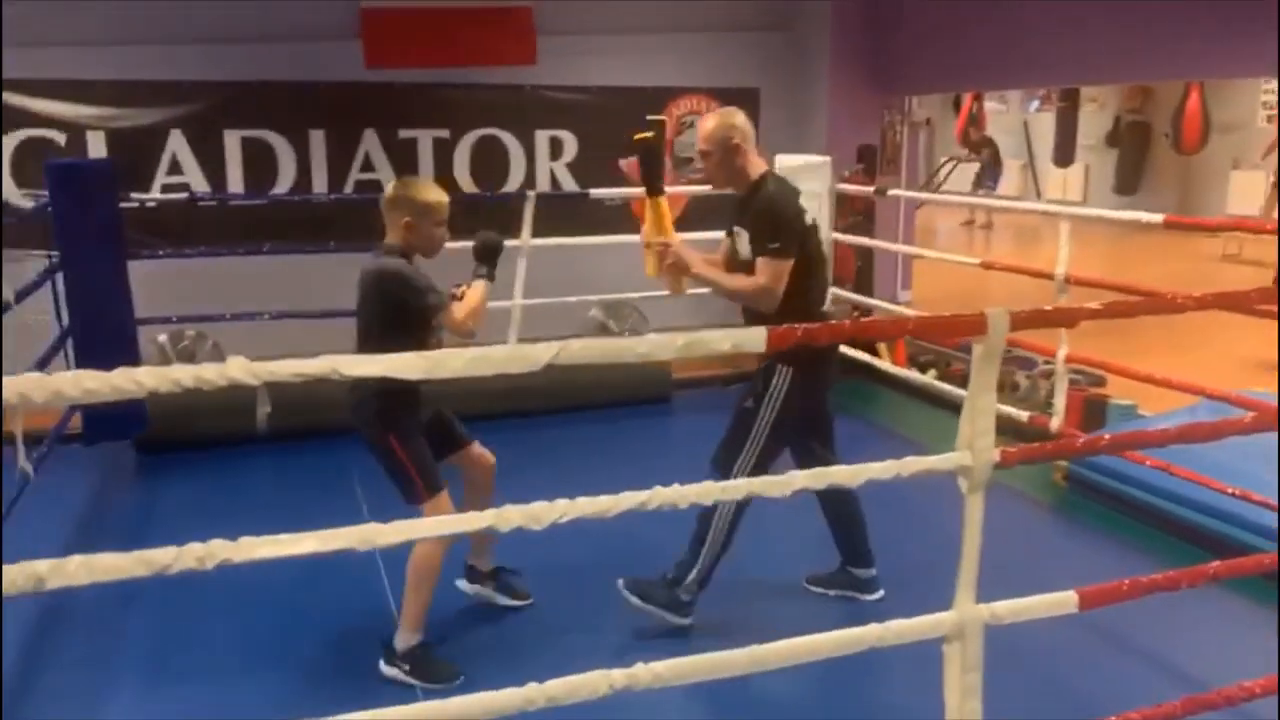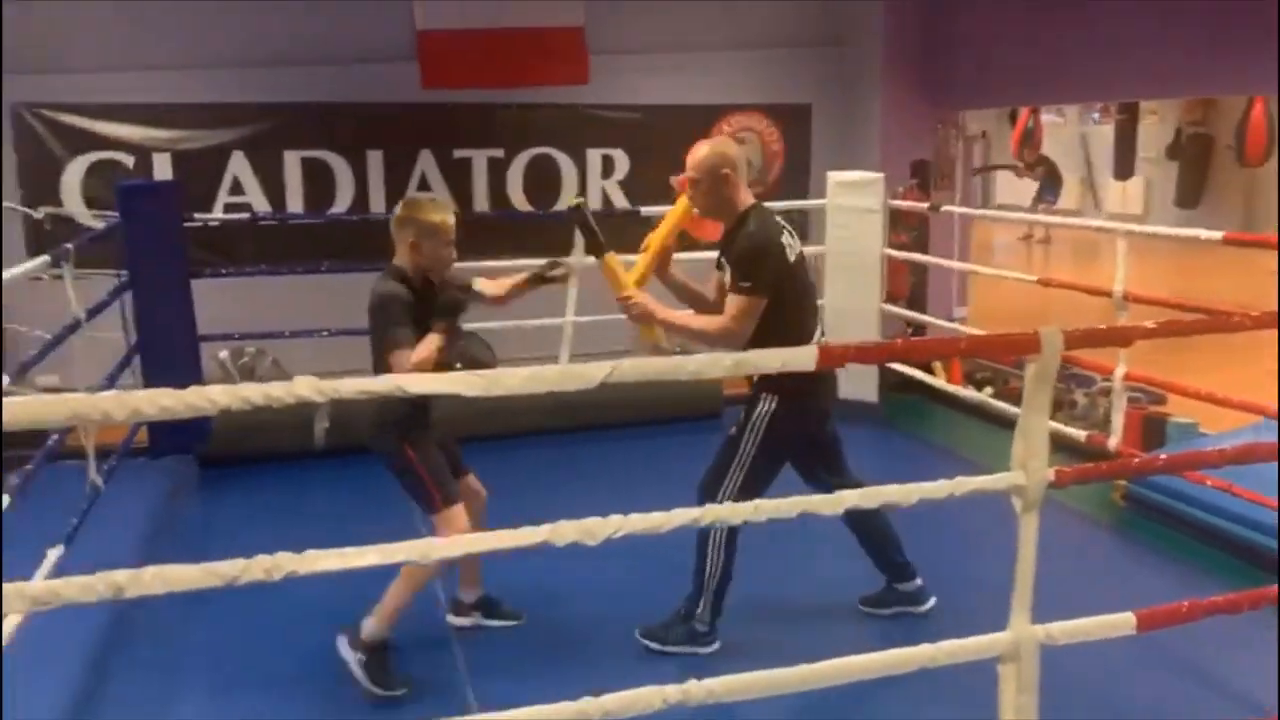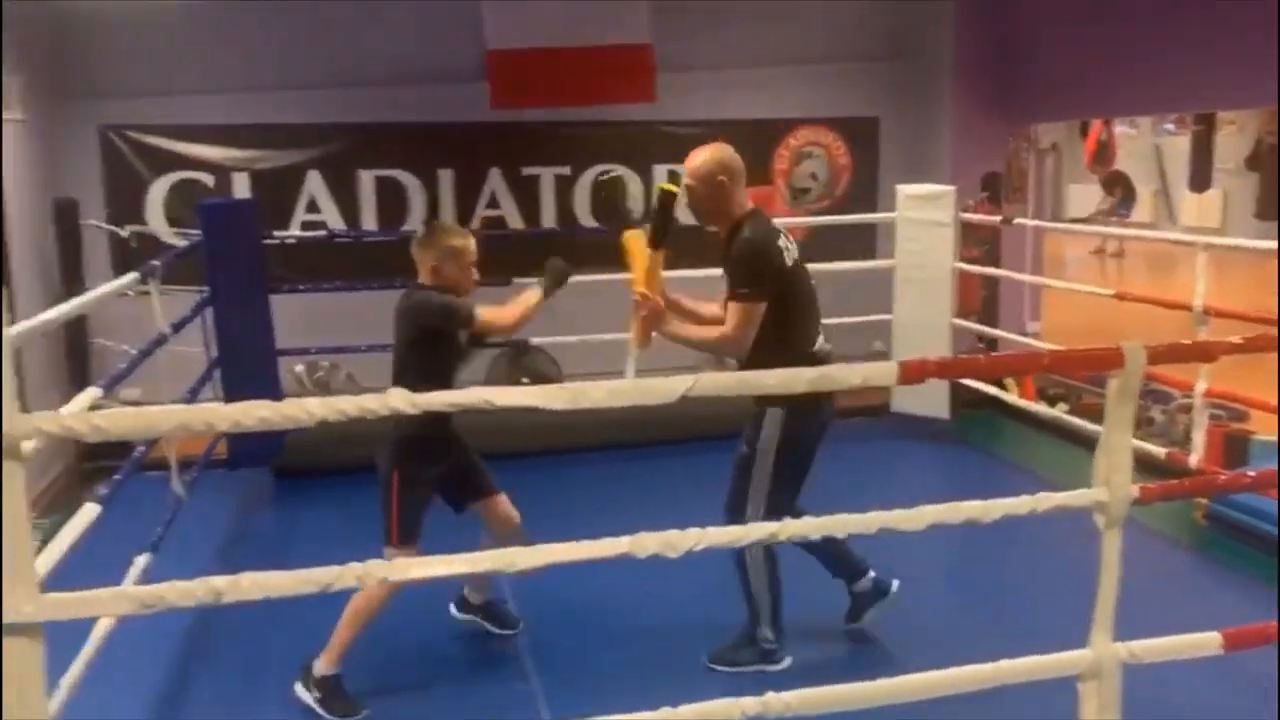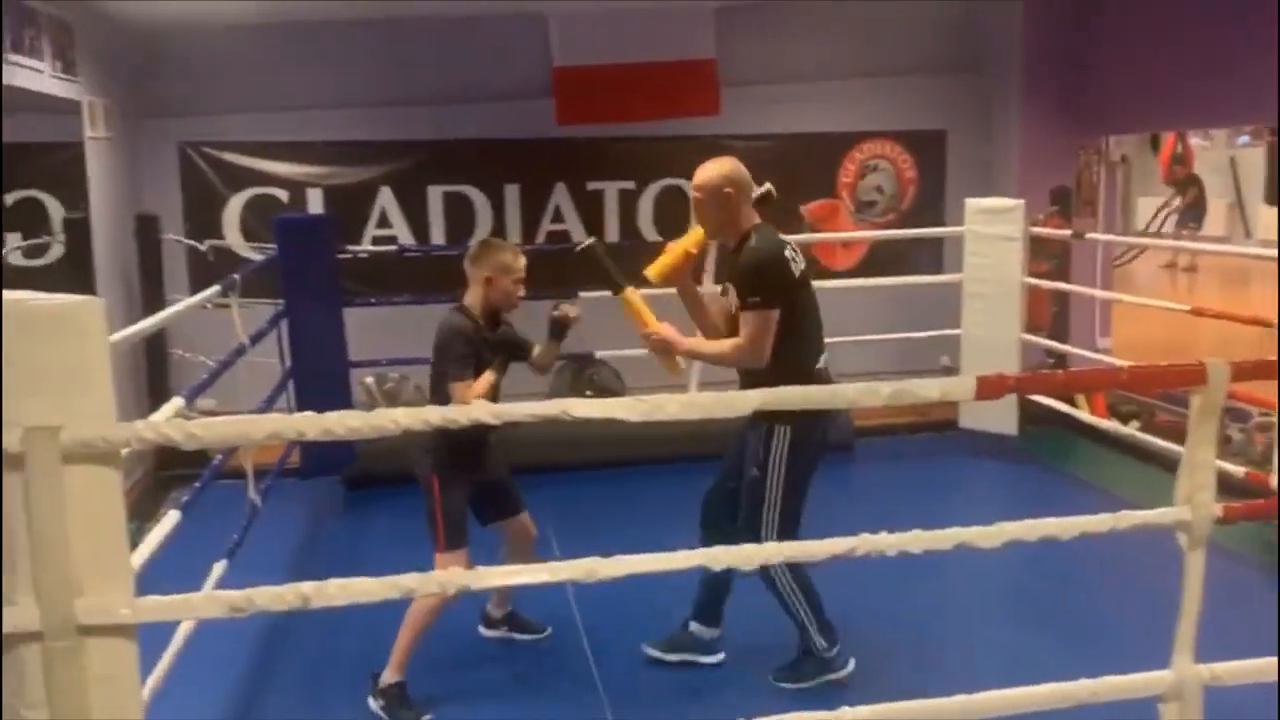
dt=0.2s
person 1, frame 1
left shoulder: (774, 204)
right shoulder: (753, 201)
left elbow: (765, 294)
right elbow: (726, 273)
left wrist: (690, 270)
right wrist: (680, 255)
left hip: (795, 360)
right hip: (805, 355)
left knee: (734, 472)
right knee: (818, 462)
left ankle: (680, 592)
right ankle: (860, 571)
person 1, frame 2
left shoulder: (755, 241)
right shoulder: (745, 232)
left elbow: (731, 333)
right elbow: (718, 306)
left wrist: (659, 318)
right wrist: (669, 281)
left hip: (786, 391)
right hip: (806, 383)
left knee: (719, 498)
right knee: (838, 487)
left ankle: (698, 624)
right ankle: (906, 585)
person 1, frame 3
left shoulder: (750, 245)
right shoulder: (753, 237)
left elbow: (737, 342)
right elbow: (727, 316)
left wrist: (667, 326)
right wrist: (672, 306)
left hip: (789, 399)
right hip: (799, 392)
left knee: (748, 516)
right knee: (773, 506)
left ankle: (765, 642)
right ankle: (862, 580)
person 1, frame 4
left shoulder: (763, 259)
right shoulder: (743, 255)
left elbow: (753, 352)
right elbow: (722, 329)
left wrist: (673, 342)
right wrist: (687, 293)
left hip: (794, 416)
right hip: (772, 412)
left knee: (768, 539)
right knee: (719, 515)
left ankle: (825, 651)
right ankle: (702, 633)
person 2, frame 1
left shoulder: (400, 265)
right shoulder: (387, 274)
left elbow: (430, 314)
right elbow: (463, 322)
left wrist: (453, 298)
right wrist: (485, 268)
left hip: (412, 400)
right hip: (384, 413)
left knee: (483, 466)
right knee: (441, 520)
left ankle: (480, 569)
right ankle: (405, 649)
person 2, frame 2
left shoulder: (427, 281)
right shoulder: (390, 295)
left elbow: (489, 292)
right elbow: (408, 368)
left wrist: (536, 277)
right wrist: (445, 322)
left hip: (417, 417)
right hip: (400, 428)
left knee: (474, 498)
right knee: (454, 531)
left ankle: (468, 599)
right ankle: (369, 637)
person 2, frame 3
left shoulder: (440, 303)
right shoulder: (425, 308)
right elbow: (504, 321)
right wrist: (547, 283)
left hip: (442, 439)
right hip: (409, 452)
left knee: (509, 525)
left ankle: (474, 599)
right ankle: (319, 672)
person 2, frame 4
left shoulder: (493, 321)
right shoulder: (454, 329)
left elbow: (539, 366)
right elbow: (467, 402)
left wrist: (558, 331)
right wrist: (498, 363)
left hip: (479, 453)
right hip: (448, 461)
left knee: (525, 537)
right knee: (450, 576)
left ankle: (498, 615)
